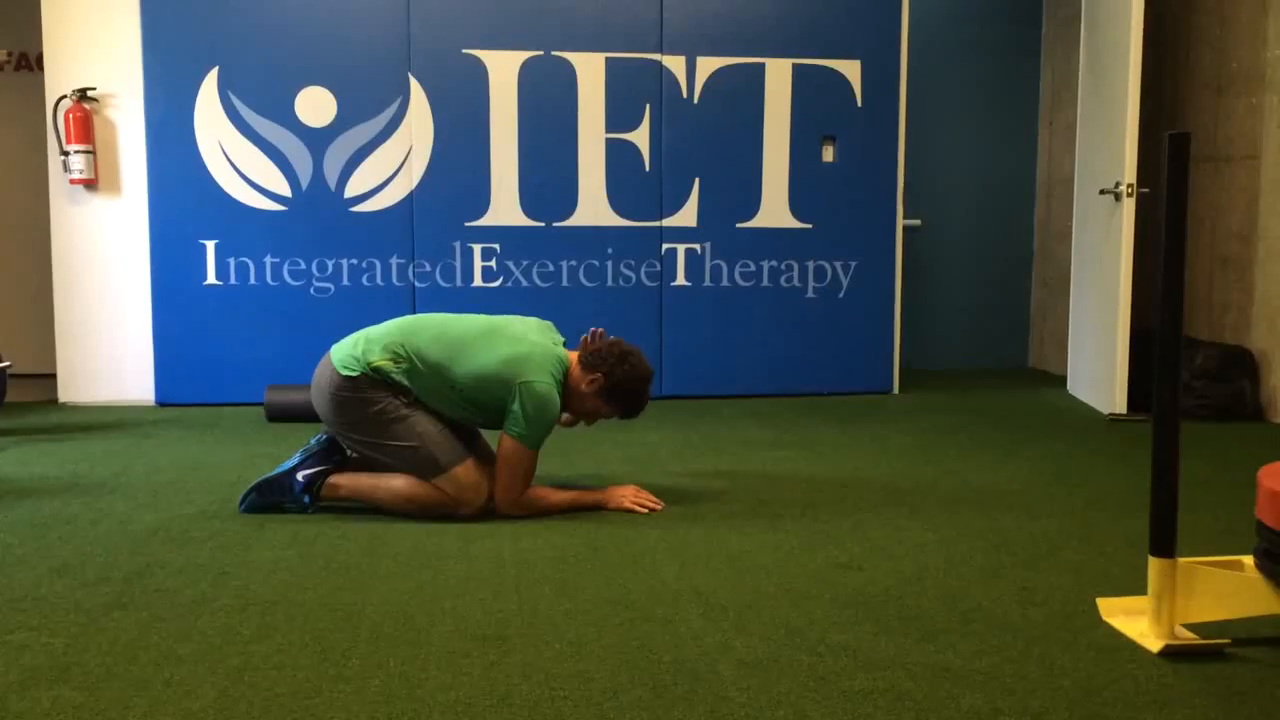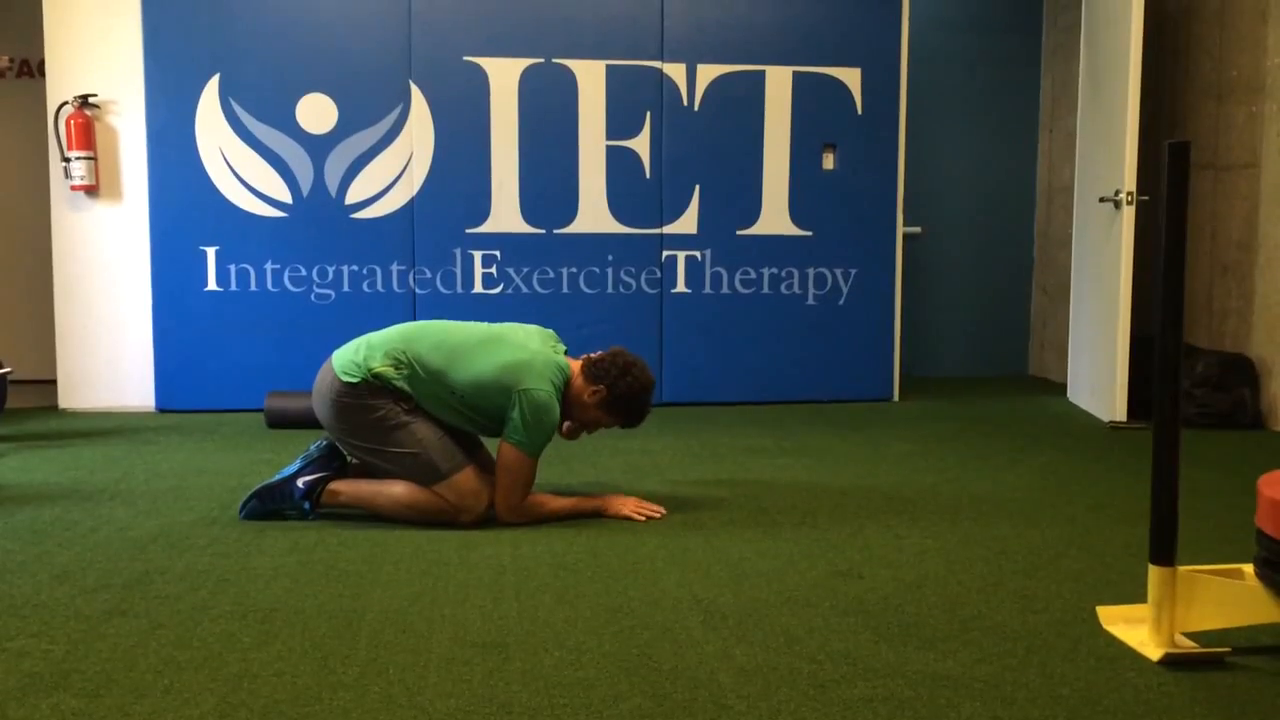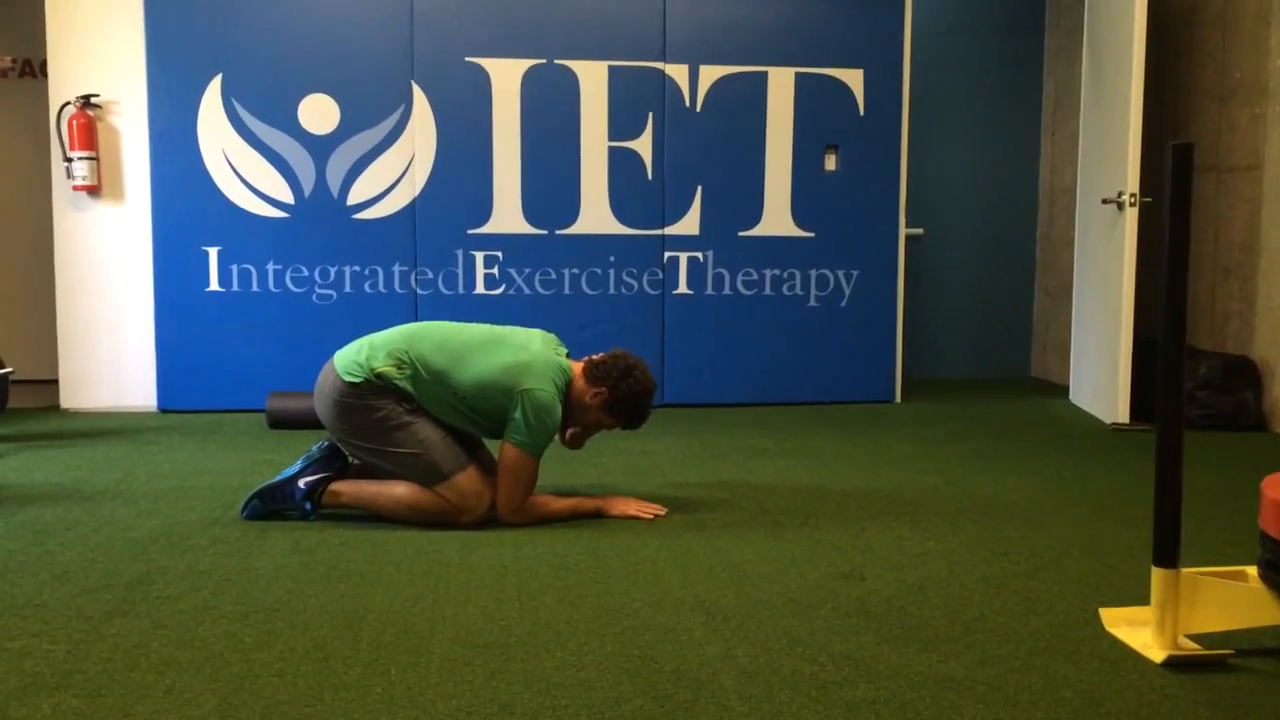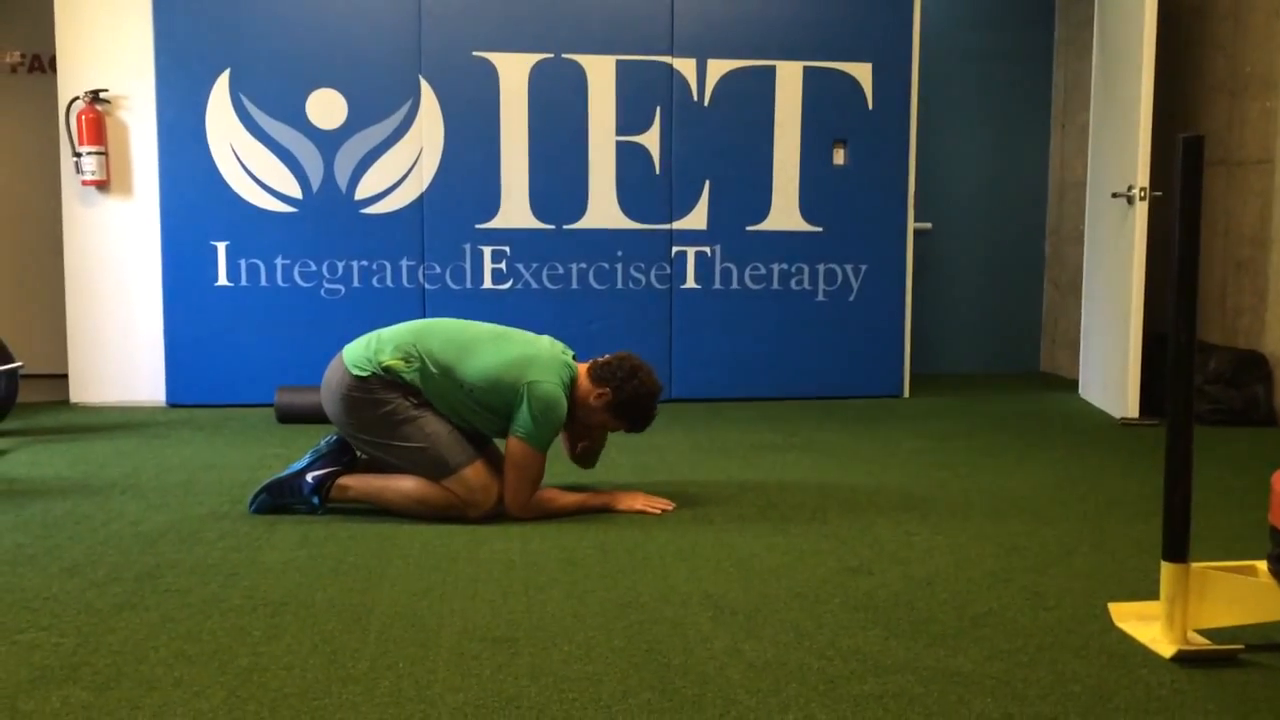
dt=0.5s
person 1, frame 1
left shoulder: (548, 335)
right shoulder: (539, 388)
left elbow: (552, 422)
right elbow: (511, 499)
left wrist: (588, 358)
right wrist: (601, 497)
left hip: (364, 366)
right hip: (354, 383)
left knee: (484, 471)
right knee: (470, 495)
left ankle: (345, 456)
right ankle: (316, 483)
person 1, frame 2
left shoulder: (550, 345)
right shoulder: (539, 394)
left elbow: (567, 430)
right elbow: (511, 508)
left wrist: (571, 422)
right wrist: (602, 504)
left hip: (366, 372)
right hip: (355, 390)
left knee: (485, 479)
right knee: (470, 502)
left ankle: (343, 463)
right ankle: (316, 490)
person 1, frame 3
left shoulder: (551, 348)
right shoulder: (540, 395)
left elbow: (570, 440)
right elbow: (512, 508)
left wrist: (585, 421)
right wrist: (602, 505)
left hip: (365, 373)
right hip: (357, 390)
left knee: (485, 480)
right knee: (471, 503)
left ankle: (345, 463)
right ankle: (319, 491)
person 1, frame 4
left shoulder: (559, 355)
right shoulder: (546, 391)
left elbow: (584, 460)
right elbow: (519, 502)
left wrist: (596, 426)
right wrist: (610, 500)
left hip: (371, 367)
right hip: (364, 385)
left knee: (494, 474)
right knee: (480, 497)
left ankle: (350, 460)
right ankle: (327, 485)
